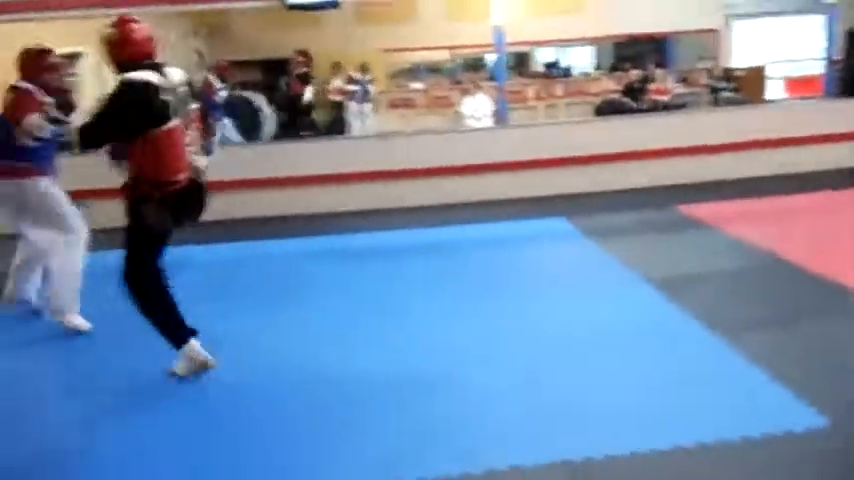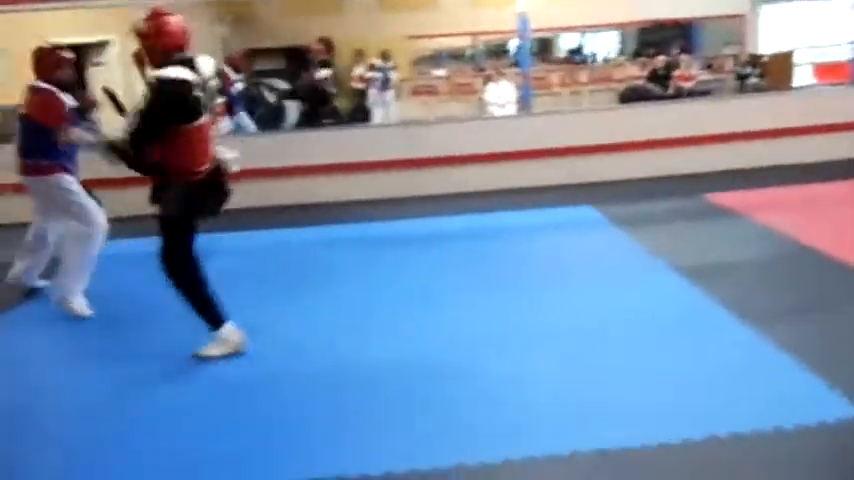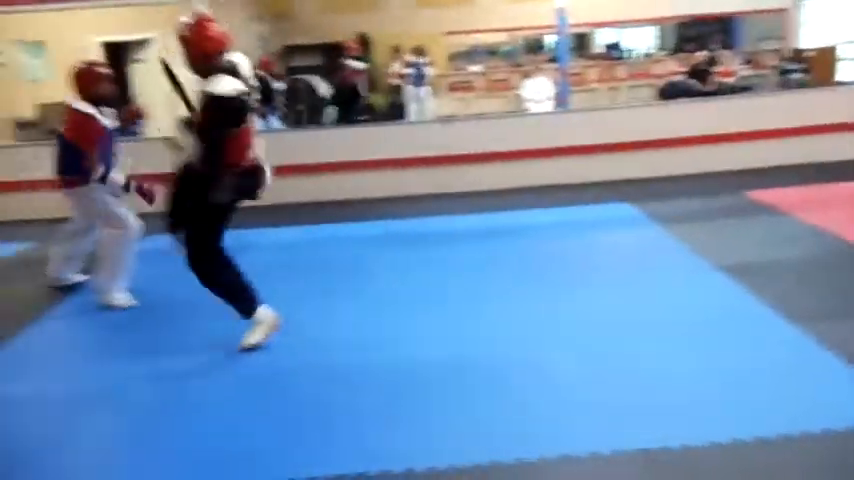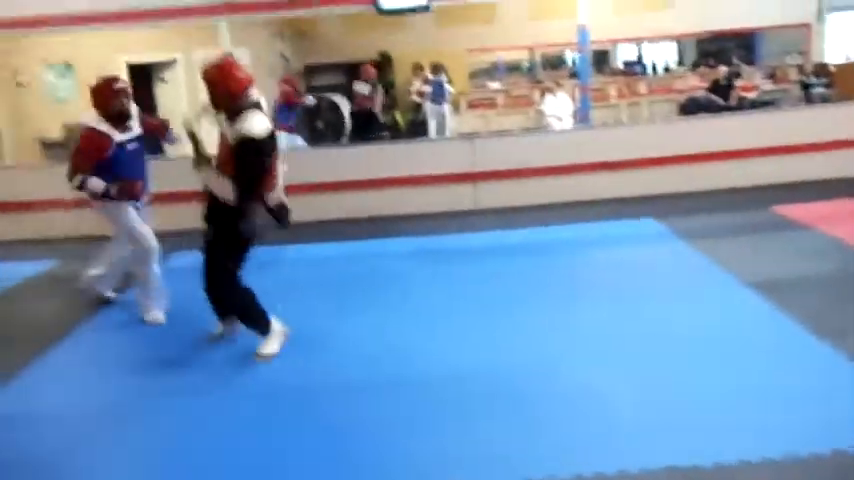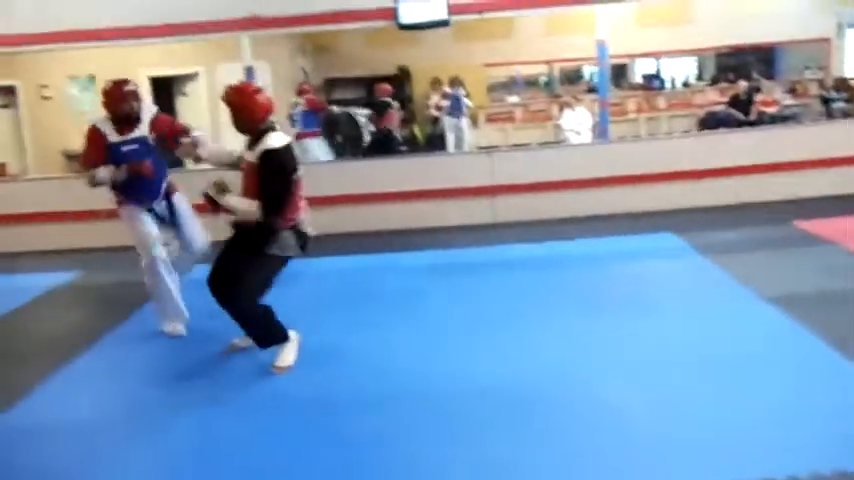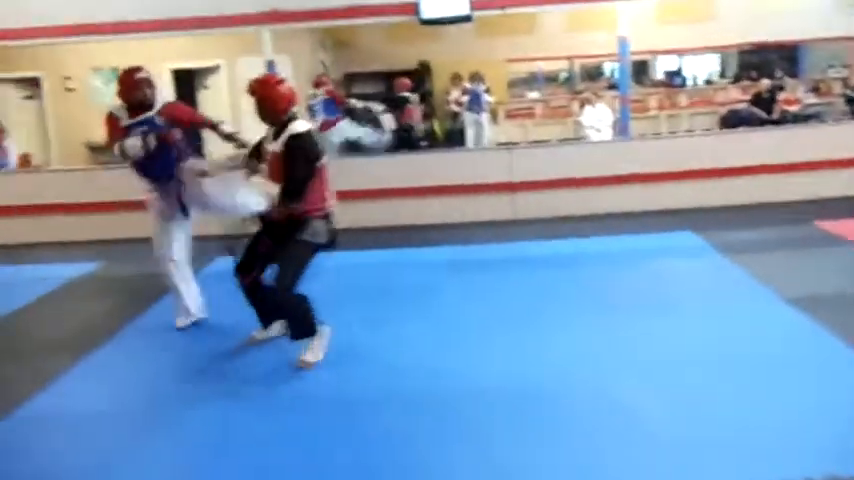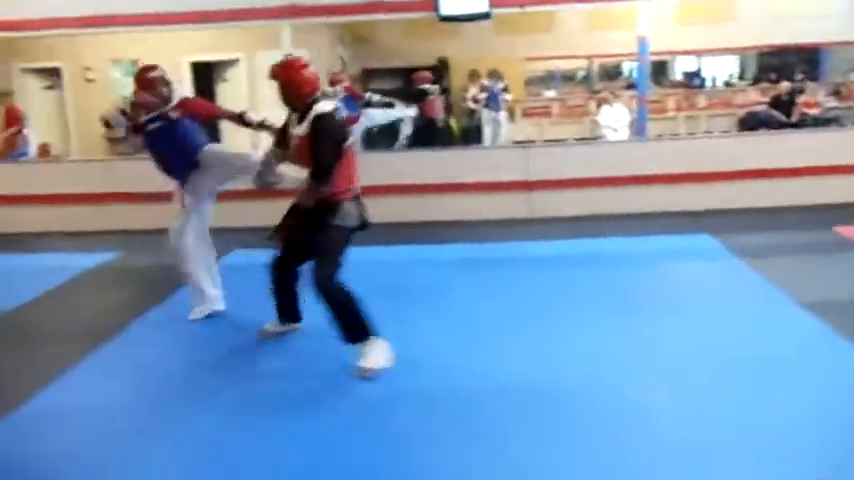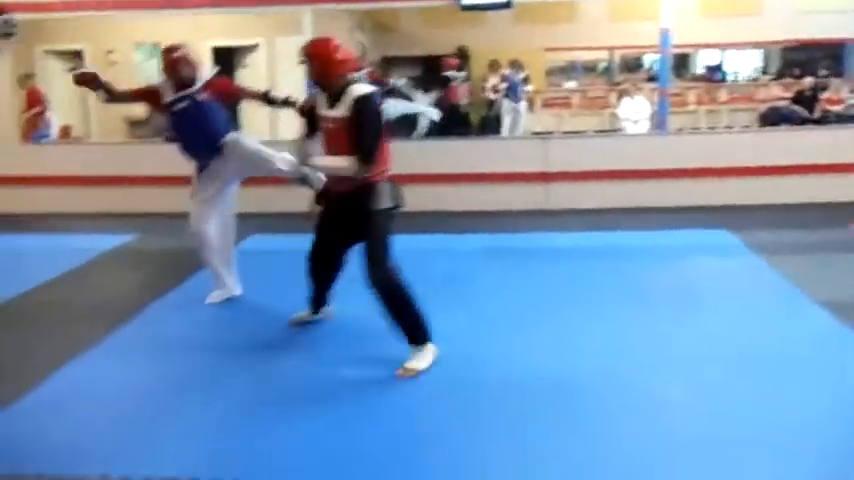
dt=0.1s
person 1, frame 1
left shoulder: (134, 89)
right shoulder: (174, 76)
left elbow: (89, 138)
left hip: (156, 197)
right hip: (183, 186)
left knee: (141, 276)
left ankle: (190, 349)
person 1, frame 2
left shoulder: (169, 86)
right shoulder: (204, 67)
left elbow: (137, 143)
left hip: (182, 186)
right hip: (205, 175)
left knee: (178, 259)
left ankle: (226, 333)
person 1, frame 3
left shoulder: (221, 94)
right shoulder: (235, 62)
left elbow: (209, 155)
left hip: (218, 178)
right hip: (215, 170)
left knee: (203, 251)
left ankle: (259, 315)
person 1, frame 4
left shoulder: (253, 134)
right shoulder: (245, 106)
left elbow: (242, 195)
left wrist: (207, 173)
left hip: (241, 213)
right hip: (229, 206)
left knee: (221, 282)
right knee: (216, 268)
left ankle: (269, 329)
right ankle: (229, 319)
person 1, frame 5
left shoulder: (276, 152)
right shoulder: (258, 140)
left elbow: (271, 210)
left wrist: (224, 199)
left hip: (276, 236)
right hip: (254, 229)
left knee: (243, 300)
right knee: (220, 281)
left ankle: (284, 339)
right ankle: (254, 334)
person 1, frame 6
left shoulder: (299, 138)
right shoulder: (277, 132)
left elbow: (291, 196)
right elbow: (255, 156)
left hip: (307, 225)
right hip: (283, 220)
left knee: (281, 289)
right knee: (246, 272)
left ankle: (314, 333)
right ankle: (273, 324)
person 1, frame 7
left shoulder: (325, 120)
right shoulder: (296, 118)
left elbow: (318, 178)
right elbow: (279, 150)
left hip: (336, 211)
right hip: (308, 208)
left knee: (324, 280)
right knee: (283, 265)
left ankle: (373, 342)
right ankle: (289, 319)
person 1, frame 8
left shoulder: (363, 102)
right shoulder: (323, 99)
left elbow: (364, 163)
right elbow: (311, 130)
left wrist: (315, 161)
left hip: (371, 195)
right hip: (339, 193)
left knee: (379, 270)
right knee: (322, 257)
left ankle: (423, 345)
right ankle: (317, 308)
person 2, frame 1
left shoulder: (35, 96)
left elbow: (45, 130)
right elbow: (28, 133)
left wrist: (64, 108)
right wrist: (55, 110)
right hip: (29, 178)
left knee: (36, 234)
right knee: (72, 231)
right ankle: (64, 308)
person 2, frame 2
left shoulder: (50, 94)
right shoulder: (46, 99)
left elbow: (67, 125)
right elbow: (67, 136)
left wrist: (82, 108)
left hip: (42, 173)
right hip: (49, 175)
left knee: (48, 224)
right knee: (93, 224)
left ankle: (23, 275)
right ankle: (69, 293)
person 2, frame 3
left shoulder: (97, 109)
right shoulder: (83, 119)
right elbow: (94, 169)
left wrist: (130, 116)
right wrist: (134, 186)
left hip: (84, 183)
right hip: (82, 184)
left knee: (84, 227)
right knee: (127, 227)
left ankle: (60, 272)
right ankle: (112, 291)
person 2, frame 4
left shoulder: (135, 118)
right shoulder: (94, 135)
left elbow: (159, 129)
right elbow: (76, 177)
left wrist: (165, 130)
right wrist: (114, 189)
left hip: (132, 198)
right hip: (113, 200)
left knee: (129, 245)
right knee: (145, 246)
left ankle: (98, 283)
right ankle: (151, 306)
person 2, frame 5
left shoulder: (154, 120)
right shoulder: (100, 133)
left elbow: (185, 133)
right elbow: (93, 176)
left wrist: (188, 144)
right wrist: (128, 171)
left hip: (164, 194)
right hip: (134, 205)
left knee: (197, 246)
right knee: (155, 256)
right ankle: (174, 316)
person 2, frame 6
left shoulder: (168, 109)
right shoulder: (116, 118)
left elbow: (205, 121)
right elbow: (122, 150)
left wrist: (228, 135)
right wrist: (156, 139)
left hip: (186, 175)
right hip: (163, 190)
right knee: (168, 249)
right ankle: (190, 308)
person 2, frame 7
left shoulder: (183, 105)
right shoulder: (138, 113)
left elbow: (226, 114)
left wrist: (257, 125)
right wrist: (140, 106)
left hip: (213, 166)
right hip: (190, 183)
right knee: (184, 240)
right ankle: (209, 300)
person 2, frame 8
left shoulder: (213, 84)
right shoulder: (162, 93)
left elbow: (250, 94)
right elbow: (120, 96)
left wrist: (284, 102)
right wrist: (96, 83)
left hip: (232, 151)
right hip: (209, 167)
left knee: (257, 157)
right knee: (205, 225)
left ankle: (306, 173)
right ankle: (226, 285)
